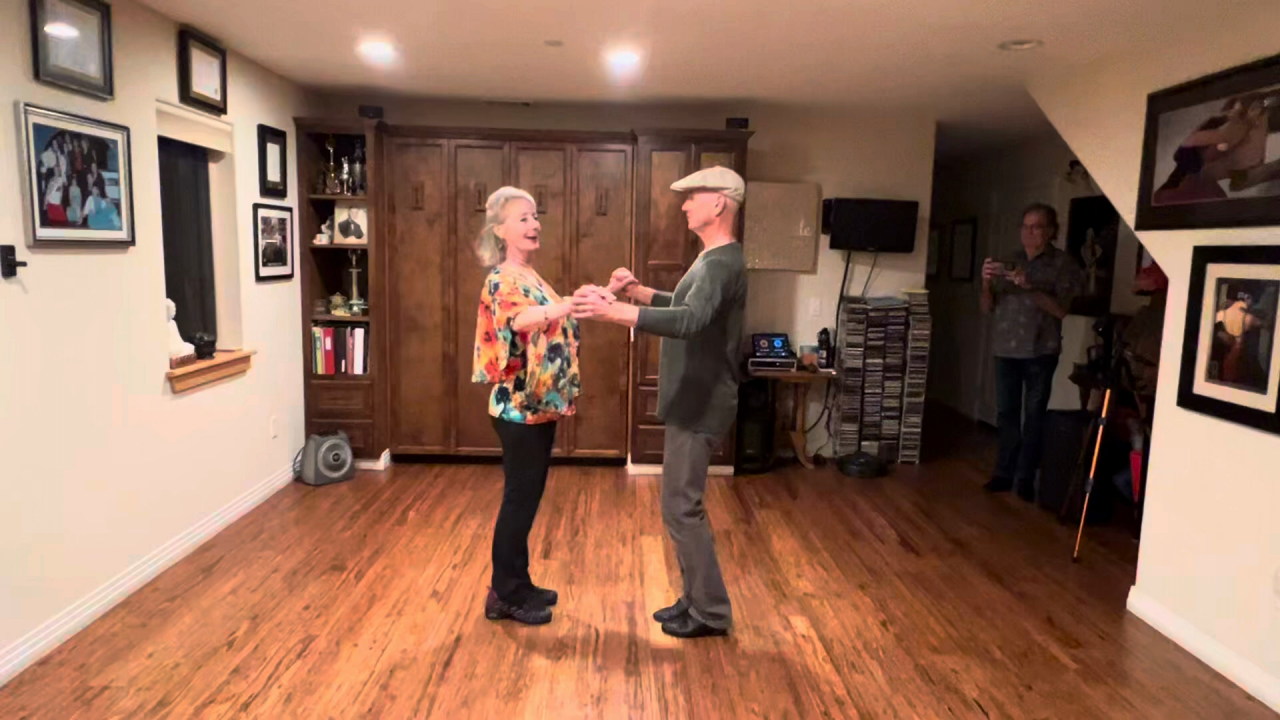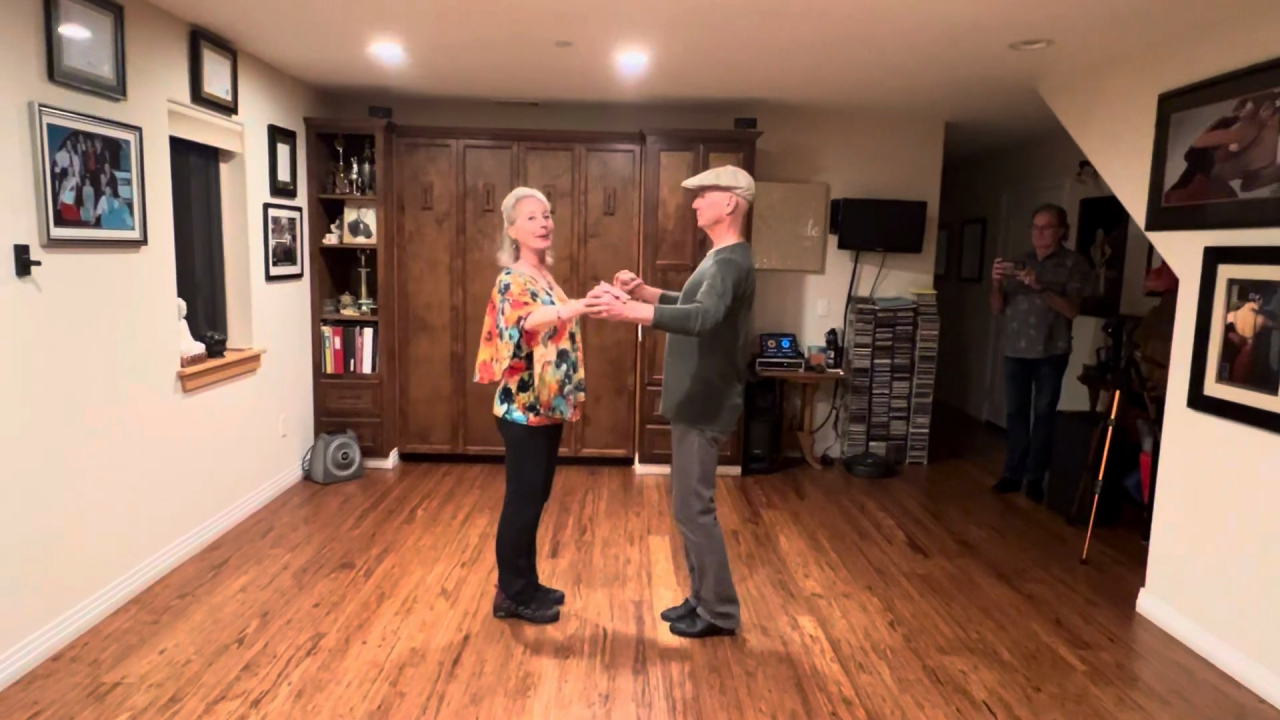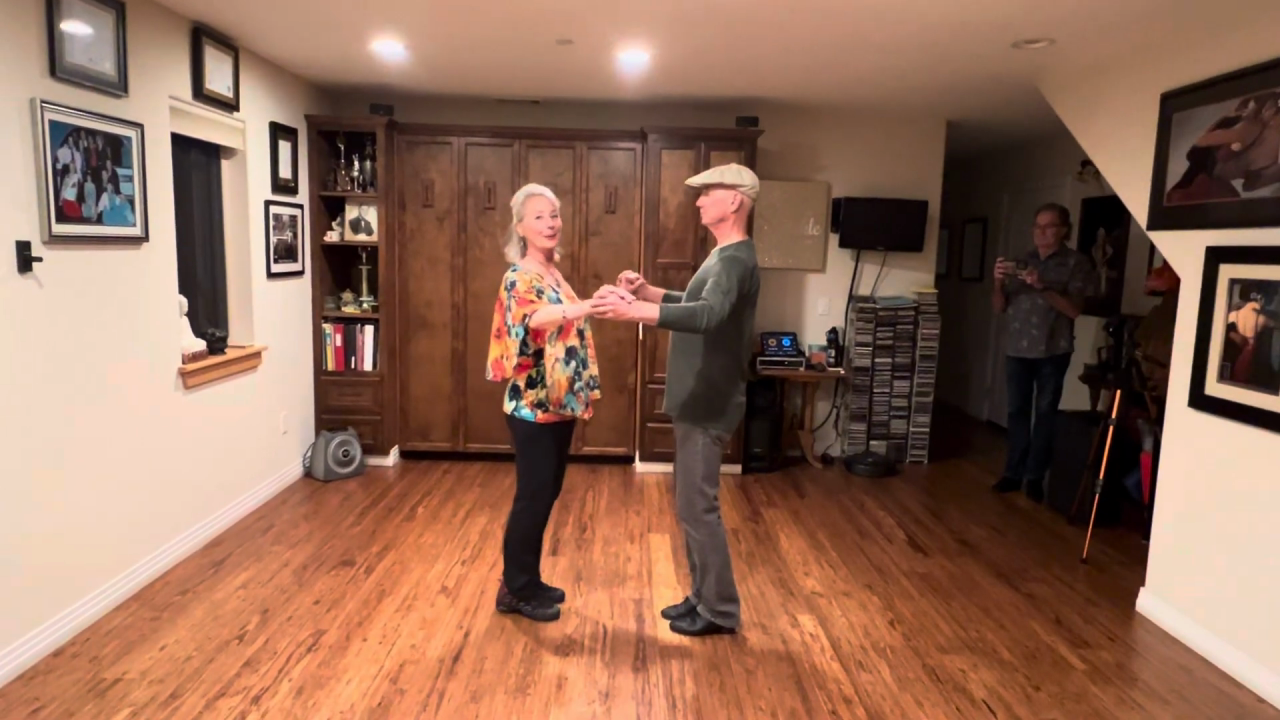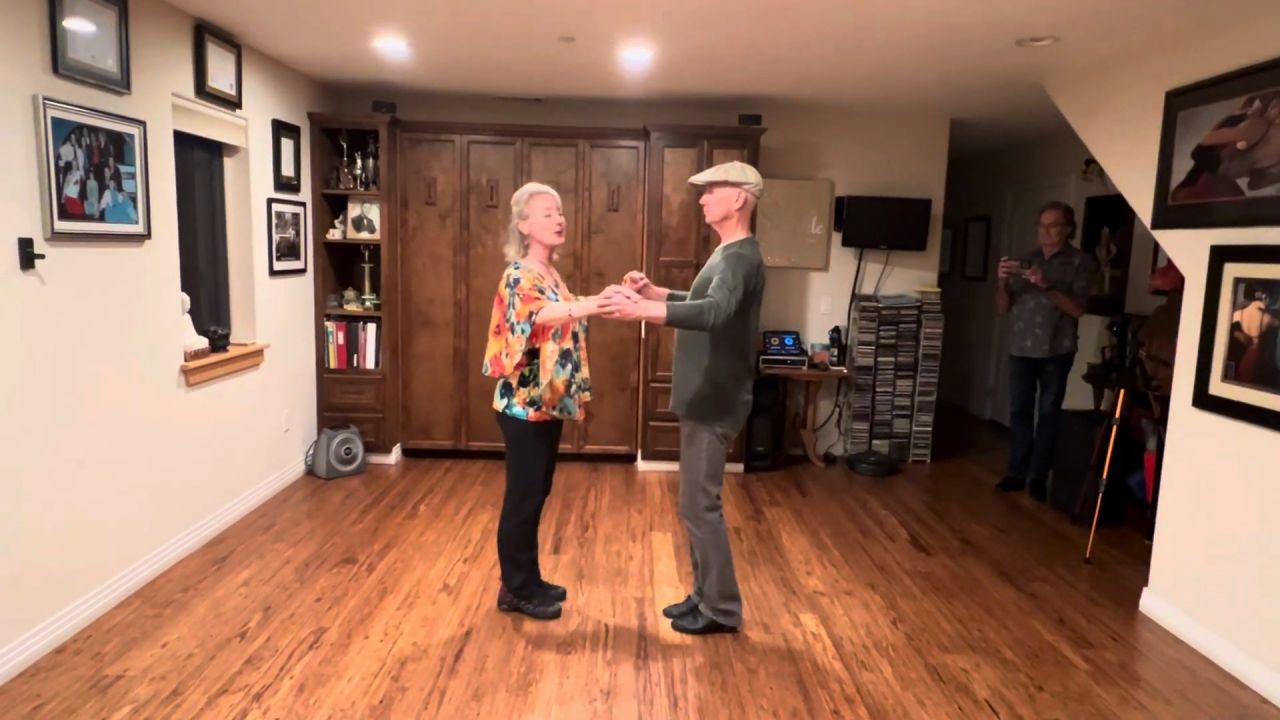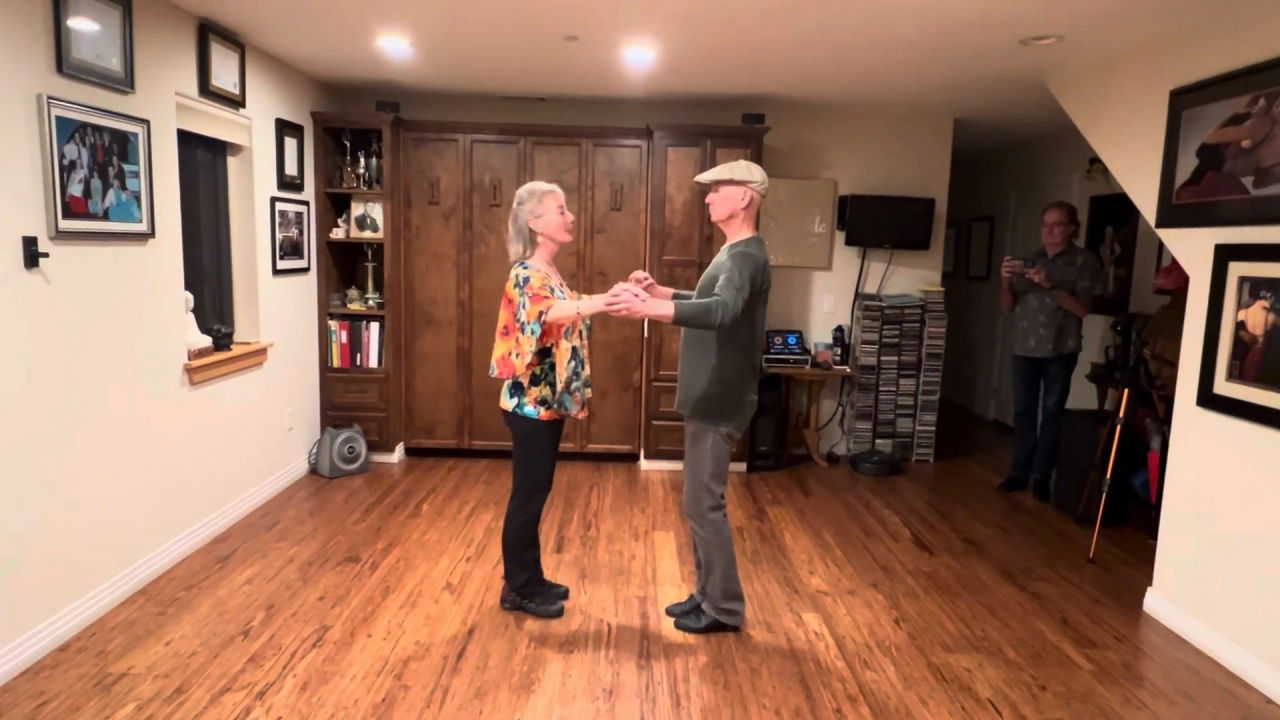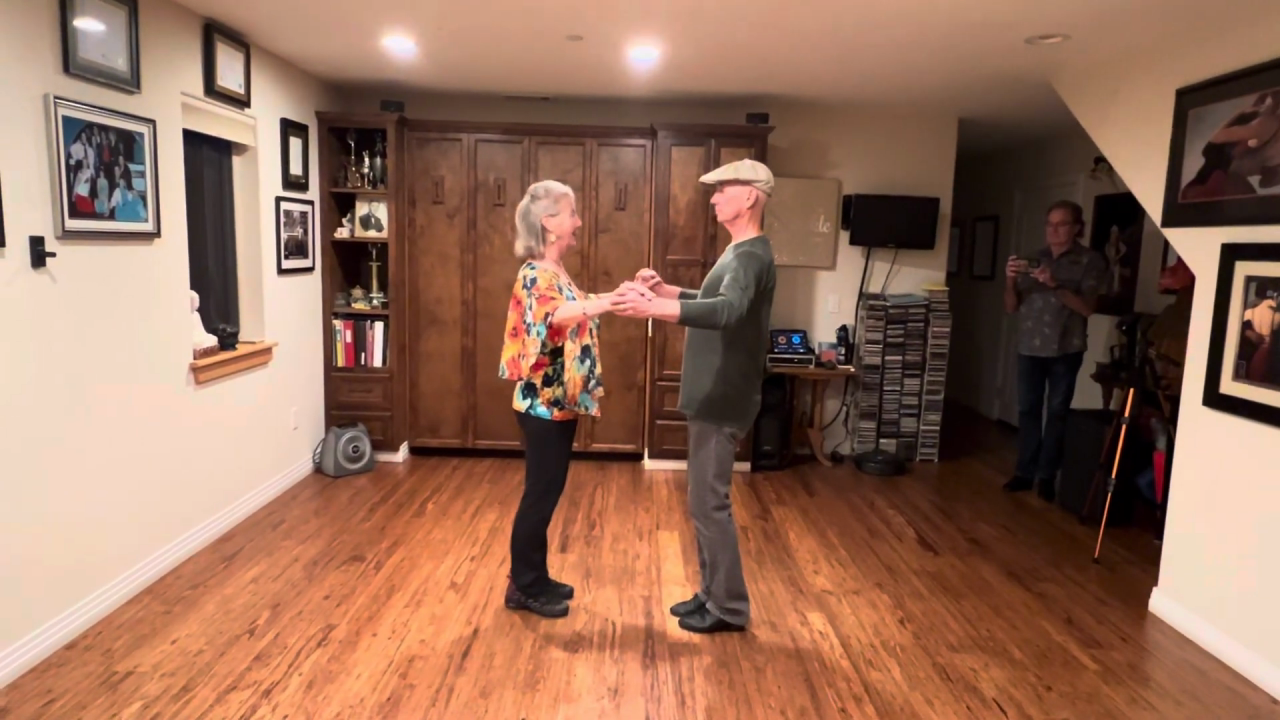
dt=0.7s
person 1, frame 1
left shoulder: (723, 264)
right shoulder: (713, 259)
left elbow: (688, 321)
right elbow: (683, 306)
left wrist: (612, 312)
right wrist: (637, 291)
left hip: (699, 407)
right hip: (689, 402)
left knee: (680, 508)
right knee: (682, 504)
left ankle: (711, 611)
right ankle: (695, 599)
person 1, frame 2
left shoulder: (732, 262)
right shoulder: (721, 258)
left elbow: (702, 318)
right elbow: (688, 306)
left wrist: (628, 311)
right wrist: (643, 291)
left hip: (705, 405)
right hip: (695, 401)
left knee: (693, 508)
right knee: (689, 505)
left ankle: (720, 611)
right ankle: (703, 599)
person 1, frame 3
left shoulder: (736, 260)
right shoulder: (724, 256)
left elbow: (706, 315)
right elbow: (693, 304)
left wrist: (634, 311)
right wrist: (646, 291)
left hip: (709, 404)
right hip: (697, 400)
left knee: (697, 506)
right knee: (692, 503)
left ankle: (720, 610)
right ankle: (703, 597)
person 1, frame 4
left shoulder: (742, 258)
right shoulder: (728, 254)
left elbow: (713, 313)
right elbow: (699, 304)
left wrist: (640, 310)
right wrist: (652, 292)
left hip: (716, 402)
right hip: (704, 399)
left knee: (700, 504)
right knee: (697, 502)
left ankle: (722, 608)
right ankle: (705, 596)
person 1, frame 5
left shoulder: (747, 257)
right shoulder: (733, 253)
left elbow: (720, 311)
right elbow: (704, 303)
left wrist: (647, 309)
right wrist: (658, 291)
left hip: (720, 402)
right hip: (709, 397)
left knee: (703, 504)
right knee: (701, 501)
left ankle: (725, 608)
right ankle: (708, 595)
person 1, frame 6
left shoulder: (752, 257)
right shoulder: (739, 253)
left elbow: (726, 312)
left wrist: (653, 309)
right wrist: (665, 290)
left hip: (723, 402)
right hip: (713, 397)
left knee: (708, 502)
right knee: (706, 500)
left ankle: (729, 607)
right ankle: (713, 594)
person 2, frame 1
left shoulder: (530, 275)
right shoulder: (501, 281)
right elbow: (517, 321)
left wrist: (592, 299)
right wrist: (568, 306)
left hip: (541, 403)
right hip: (518, 407)
left knee: (529, 495)
right knee: (521, 497)
left ankle: (518, 585)
right ankle: (504, 595)
person 2, frame 2
left shoulder: (544, 275)
right shoulder: (512, 280)
right elbow: (527, 321)
left wrist: (591, 304)
right wrist: (579, 306)
left hip: (548, 404)
right hip: (523, 407)
left knee: (536, 497)
right knee: (523, 498)
left ankle: (525, 584)
right ankle: (512, 594)
person 2, frame 3
left shoulder: (554, 274)
right shoulder: (519, 278)
right elbow: (532, 318)
left wrist: (597, 304)
right wrist: (585, 307)
left hip: (559, 402)
right hip: (533, 405)
left knee: (547, 494)
right knee: (533, 496)
left ankle: (528, 582)
right ankle: (515, 590)
person 2, frame 4
left shoulder: (550, 272)
right shoulder: (520, 275)
left elbow: (565, 316)
right elbow: (538, 315)
left wrist: (604, 299)
right wrist: (594, 305)
left hip: (548, 401)
right hip: (524, 403)
left knee: (536, 493)
right knee: (523, 495)
left ankle: (528, 580)
right ankle: (515, 589)
person 2, frame 5
left shoulder: (548, 272)
right shoulder: (526, 274)
left elbow: (568, 312)
right elbow: (545, 315)
left wrist: (608, 298)
right wrist: (600, 303)
left hip: (548, 400)
right hip: (531, 402)
left knee: (537, 493)
right knee: (528, 494)
left ankle: (529, 579)
right ankle: (518, 588)
person 2, frame 6
left shoulder: (556, 272)
right shoulder: (535, 274)
left elbow: (576, 313)
right elbow: (552, 316)
left wrist: (615, 296)
right wrist: (607, 302)
left hip: (561, 401)
right hip: (543, 403)
left knee: (548, 492)
right knee: (540, 494)
left ankle: (534, 579)
right ankle: (524, 587)
person 3, frame 1
left shoulder: (1063, 264)
right shoulder: (1009, 262)
left elbow: (1061, 310)
right elbow: (987, 307)
left wrist: (1030, 287)
right wrist: (986, 283)
left hip: (1040, 351)
right hip: (1005, 349)
left knee: (1034, 414)
right knee: (1006, 412)
left ankle: (1026, 477)
right ankle: (1004, 472)
person 3, frame 2
left shoulder: (1074, 264)
right shoulder: (1019, 262)
left elbow: (1071, 309)
right elbow: (997, 308)
left wrist: (1040, 287)
right wrist: (996, 283)
left hip: (1050, 352)
right hip: (1015, 350)
left knee: (1044, 414)
right knee: (1015, 412)
left ankle: (1035, 478)
right ankle: (1013, 473)
person 3, frame 3
left shoulder: (1076, 263)
right shoulder: (1021, 261)
left elbow: (1074, 309)
right elbow: (999, 307)
left wrist: (1042, 287)
right wrist: (998, 282)
left hip: (1052, 351)
right hip: (1017, 349)
left knee: (1045, 413)
right knee: (1016, 411)
left ankle: (1035, 477)
right ankle: (1013, 472)
person 3, frame 4
left shoulder: (1081, 262)
right shoulder: (1025, 260)
left elbow: (1078, 308)
right elbow: (1003, 307)
left wrist: (1046, 286)
right wrist: (1002, 282)
left hip: (1056, 350)
right hip: (1021, 348)
left knee: (1048, 413)
right knee: (1019, 411)
left ankle: (1038, 476)
right ankle: (1016, 472)
person 3, frame 5
left shoulder: (1085, 262)
right shoulder: (1029, 260)
left elbow: (1082, 308)
right elbow: (1007, 307)
left wrist: (1049, 285)
right wrist: (1006, 281)
left hip: (1060, 350)
right hip: (1024, 348)
left knee: (1052, 412)
right knee: (1023, 410)
left ankle: (1042, 476)
right ankle: (1020, 472)
person 3, frame 6
left shoulder: (1090, 261)
right shoulder: (1034, 259)
left elbow: (1087, 307)
right elbow: (1011, 306)
left wrist: (1055, 285)
right wrist: (1011, 280)
left hip: (1065, 349)
right hip: (1029, 347)
left knee: (1057, 412)
right knee: (1028, 410)
left ankle: (1047, 476)
right ankle: (1024, 472)
